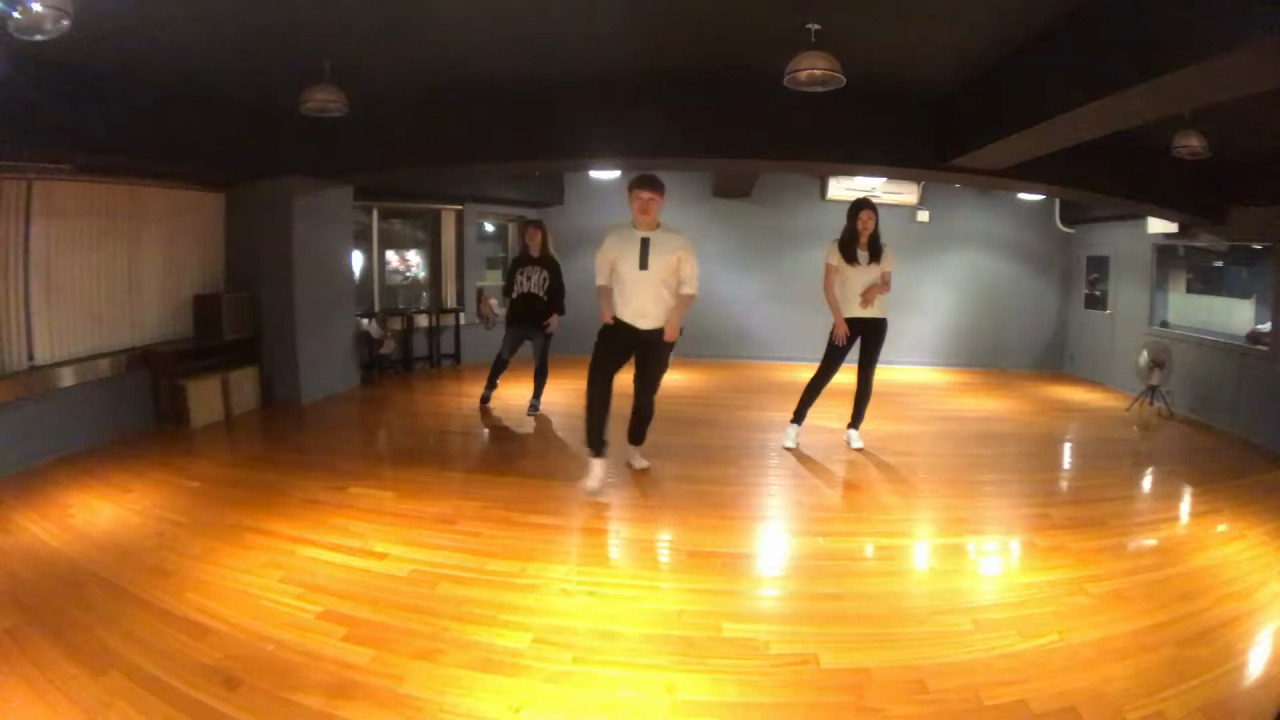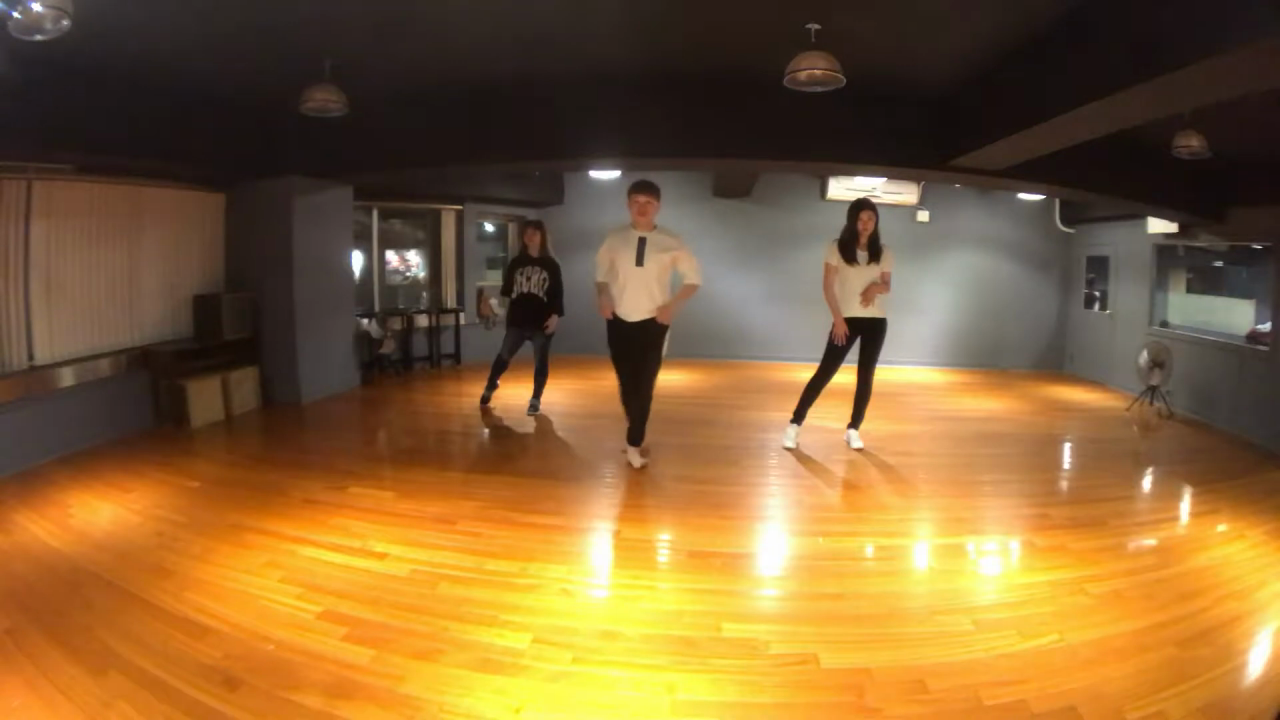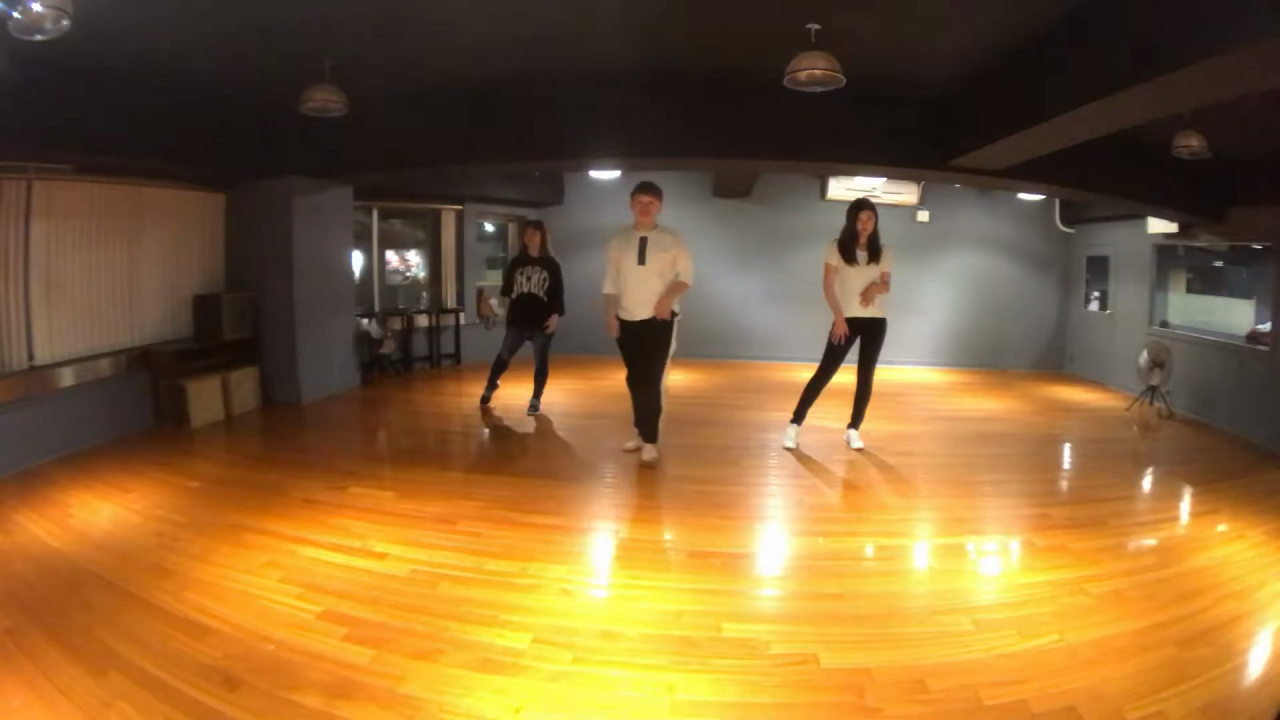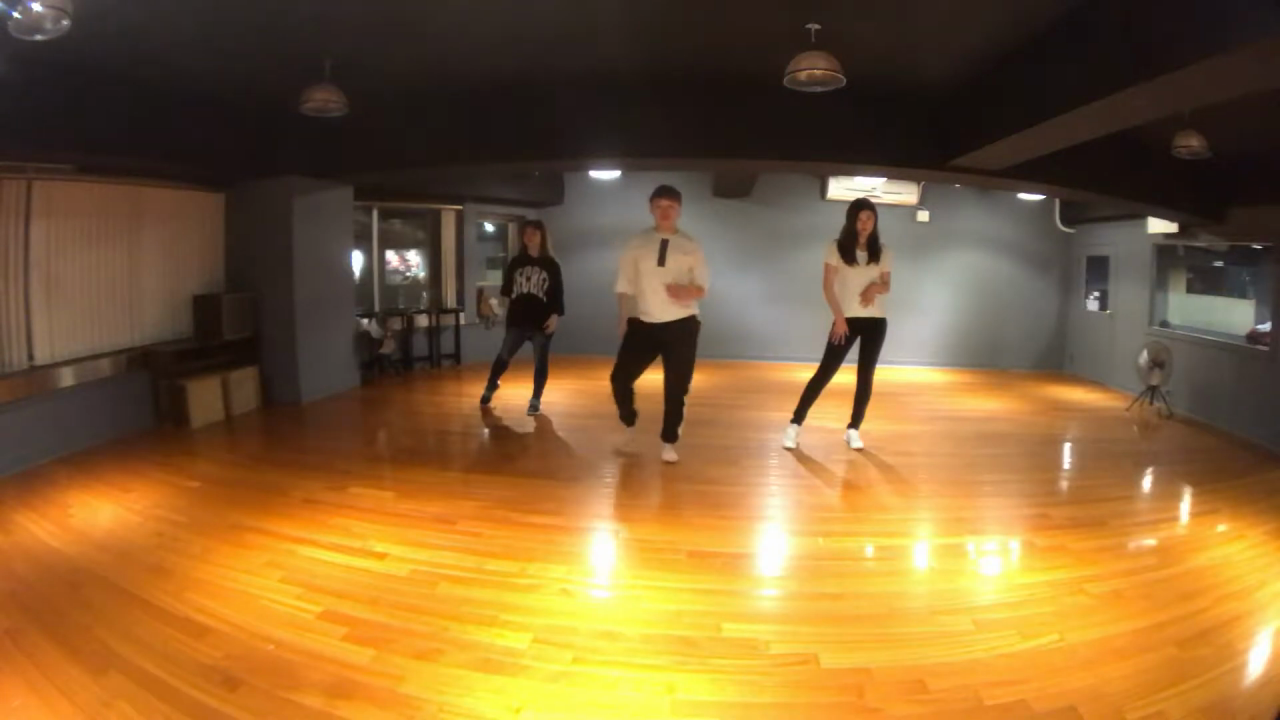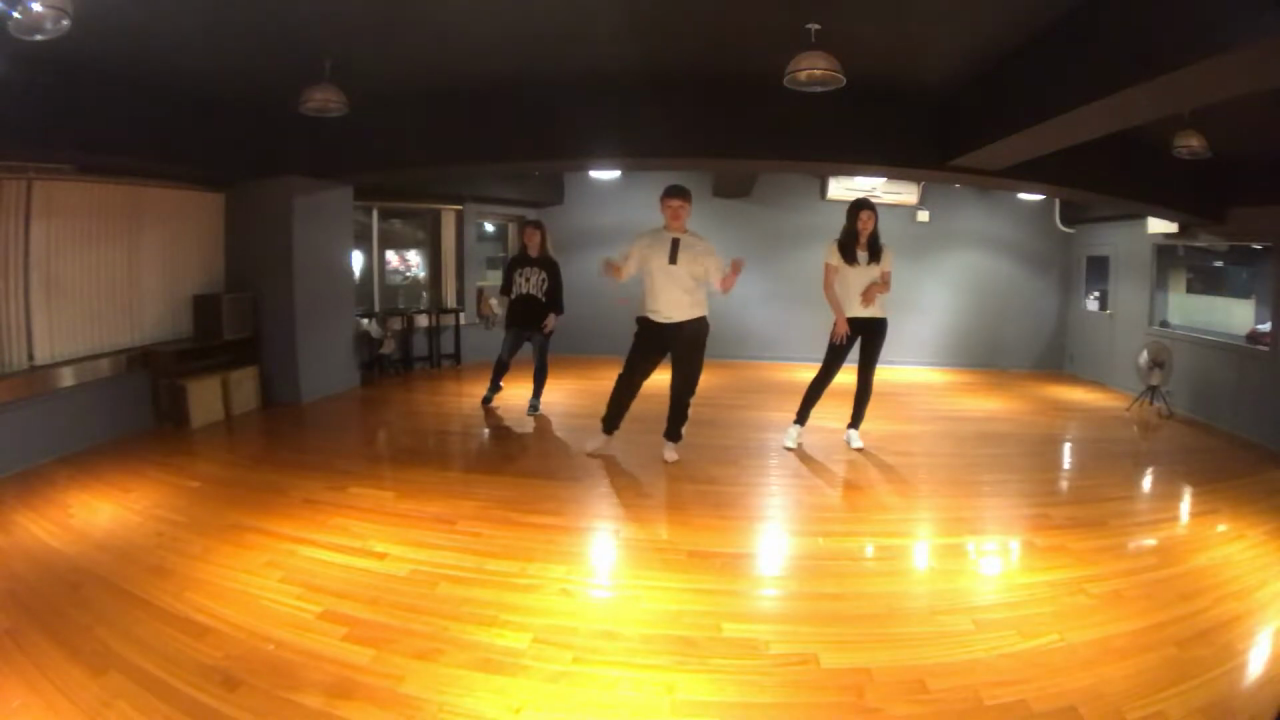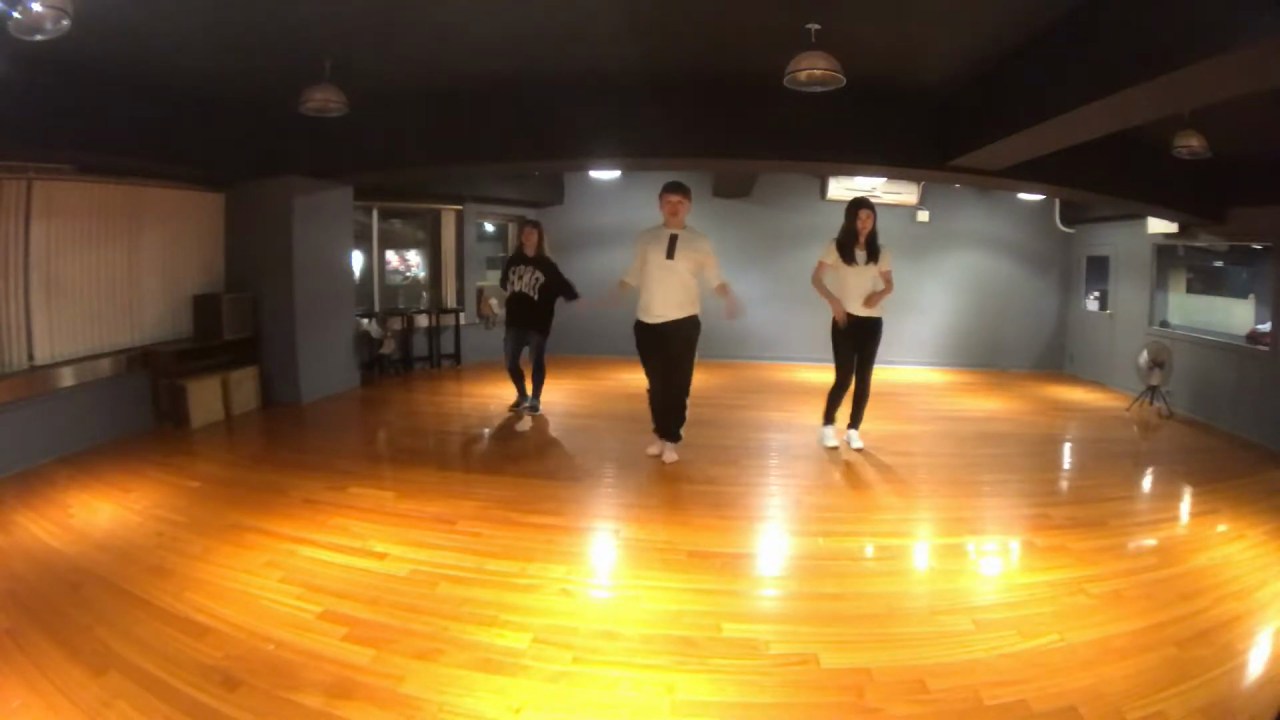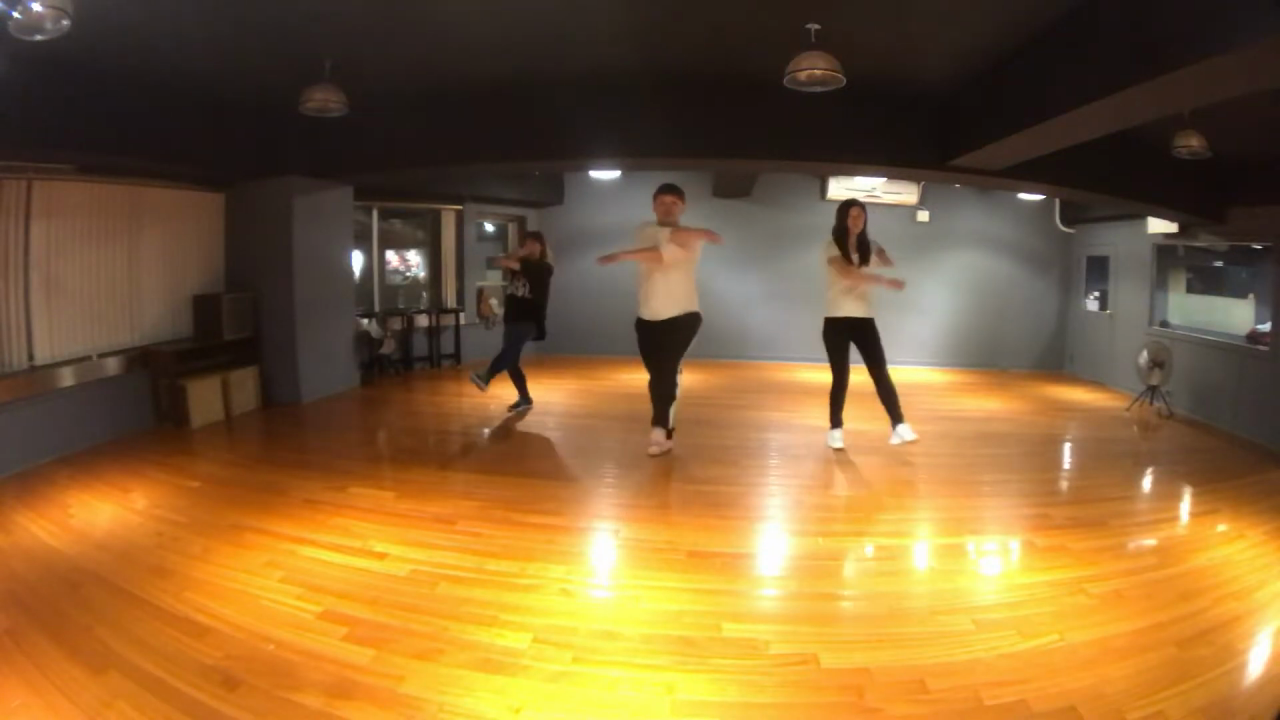
dt=0.4s
person 1, frame 1
left shoulder: (678, 244)
right shoulder: (615, 240)
left elbow: (689, 286)
right elbow: (602, 276)
left wrist: (675, 319)
right wrist: (604, 301)
left hip: (661, 329)
right hip: (620, 325)
left knee: (646, 393)
right knee: (599, 384)
left ankle: (635, 447)
right ankle: (597, 458)
person 1, frame 2
left shoulder: (671, 243)
right shoulder: (614, 240)
left elbow: (694, 278)
right elbow: (602, 273)
left wrist: (673, 306)
right wrist: (603, 296)
left hip: (653, 322)
right hip: (619, 321)
left knee: (643, 385)
right knee: (626, 383)
left ankle: (635, 445)
right ankle: (636, 436)
person 1, frame 3
left shoulder: (672, 240)
right shoulder: (619, 242)
left elbow: (685, 277)
right elbow: (610, 283)
left wrist: (668, 297)
right wrist: (611, 316)
left hip: (659, 319)
right hip: (627, 321)
left knee: (652, 380)
right knee: (635, 380)
left ankle: (650, 442)
right ankle: (643, 433)
person 1, frame 4
left shoulder: (691, 246)
right shoulder: (636, 244)
left elbow: (702, 286)
right elbow: (625, 284)
left wrist: (687, 290)
right wrist: (625, 318)
left hip: (681, 324)
right hip: (644, 323)
left knee: (676, 387)
right knee: (621, 377)
left ankle: (669, 441)
right ankle: (630, 424)
person 1, frame 5
left shoulder: (701, 246)
right shoulder: (646, 242)
left elbow: (722, 286)
right elbow: (623, 273)
left wrist: (734, 272)
right wrist: (611, 267)
left hip: (691, 325)
right hip: (654, 323)
left knee: (683, 388)
right knee: (630, 377)
left ankle: (670, 440)
right ankle: (606, 432)
person 1, frame 6
left shoulder: (699, 242)
right shoulder: (646, 238)
left elbow: (716, 279)
right elbow: (633, 277)
left wrist: (730, 300)
right wrist: (617, 293)
left hip: (682, 322)
right hip: (648, 322)
left knee: (678, 385)
right knee: (656, 384)
left ankle: (672, 442)
right ankle: (661, 436)
person 1, frame 7
left shoulder: (691, 239)
right shoulder: (647, 230)
left elbow: (663, 256)
right elbow: (670, 235)
left wrist: (620, 256)
right wrist: (703, 233)
left hip: (683, 316)
right hip: (649, 319)
left knee: (667, 369)
right knee: (658, 376)
left ankle: (661, 425)
right ankle: (664, 434)
person 2, frame 1
left shoulder: (883, 252)
right shoulder: (838, 248)
left elbow: (887, 285)
right elbow: (828, 286)
left wrist: (877, 288)
right wrist: (838, 318)
left hip: (876, 321)
right hip: (847, 319)
left knee: (866, 375)
right knee: (826, 372)
left ankle: (853, 429)
right ankle: (795, 425)
person 2, frame 2
left shoulder: (883, 252)
right shoulder: (837, 248)
left elbow: (887, 285)
right elbow: (828, 286)
left wrist: (877, 287)
right wrist: (837, 318)
left hip: (876, 321)
right hip: (846, 319)
left knee: (866, 375)
right knee: (825, 372)
left ankle: (853, 429)
right ankle: (794, 425)
person 2, frame 3
left shoulder: (882, 253)
right shoulder: (837, 248)
left elbow: (887, 285)
right elbow: (828, 286)
left wrist: (876, 287)
right wrist: (838, 317)
left hip: (875, 321)
right hip: (846, 319)
left knee: (865, 376)
right knee: (825, 372)
left ankle: (853, 429)
right ankle: (795, 425)
person 2, frame 4
left shoulder: (882, 252)
right shoulder: (837, 248)
left elbow: (887, 285)
right elbow: (828, 286)
left wrist: (876, 287)
right wrist: (838, 317)
left hip: (876, 321)
right hip: (846, 319)
left knee: (866, 376)
right knee: (825, 372)
left ankle: (853, 429)
right ankle: (795, 425)
person 2, frame 5
left shoulder: (882, 252)
right shoulder: (837, 248)
left elbow: (888, 285)
right elbow: (828, 286)
left wrist: (877, 287)
right wrist: (840, 317)
left hip: (876, 321)
right hip: (847, 320)
left knee: (866, 377)
right knee: (827, 372)
left ankle: (853, 429)
right ankle: (798, 425)
person 2, frame 6
left shoulder: (880, 252)
right shoulder: (836, 247)
left elbow: (888, 282)
right elbow: (817, 278)
left wrist: (881, 294)
right wrist: (832, 299)
left hip: (872, 321)
right hip: (844, 320)
left knee: (863, 377)
right knee: (844, 376)
left ankle: (853, 429)
right ankle: (828, 425)
person 2, frame 7
left shoulder: (870, 249)
right shoulder: (833, 248)
left elbow: (887, 263)
right elbow: (846, 273)
left wrist: (882, 258)
right wrist: (884, 281)
left hip: (864, 320)
right hip: (836, 321)
left knee: (879, 372)
right knee: (841, 379)
left ankle: (898, 425)
right ankle: (836, 429)
person 3, frame 1
left shoulder: (551, 264)
right shoulder: (518, 263)
left elbow: (559, 292)
right elbow: (508, 289)
left wrist: (556, 315)
left hip: (541, 321)
right hip: (517, 318)
left knee: (540, 360)
right knee: (504, 354)
left ankle: (535, 400)
right ankle: (489, 386)
person 3, frame 2
left shoulder: (551, 265)
right shoulder: (516, 263)
left elbow: (558, 293)
right elbow: (507, 289)
left wrist: (555, 316)
left hip: (542, 321)
right hip: (518, 319)
left knee: (541, 360)
right knee: (504, 355)
left ankle: (536, 400)
right ankle: (490, 386)
person 3, frame 3
left shoulder: (551, 265)
right shoulder: (516, 263)
left elbow: (558, 293)
right elbow: (507, 289)
left wrist: (556, 315)
left hip: (542, 321)
right hip: (518, 319)
left knee: (541, 360)
right knee: (504, 355)
left ankle: (536, 400)
right ankle: (490, 386)
person 3, frame 4
left shoulder: (551, 265)
right shoulder: (516, 263)
left elbow: (558, 293)
right elbow: (507, 289)
left wrist: (555, 315)
left hip: (542, 321)
right hip: (518, 319)
left knee: (541, 361)
right knee: (504, 355)
left ankle: (535, 400)
right ankle: (491, 386)
person 3, frame 5
left shoulder: (550, 265)
right shoulder: (515, 263)
left elbow: (557, 293)
right elbow: (506, 289)
left wrist: (554, 315)
left hip: (541, 321)
right hip: (517, 319)
left knee: (540, 361)
right knee: (505, 355)
left ankle: (535, 400)
right ankle: (493, 387)
person 3, frame 6
left shoulder: (545, 264)
right shoulder: (513, 260)
left elbow: (562, 284)
right elbow: (505, 283)
left wrist: (576, 299)
left hip: (536, 320)
right hip: (514, 319)
left knee: (537, 360)
right knee: (510, 360)
left ankle: (535, 399)
right ankle: (523, 396)
person 3, frame 7
left shoulder: (543, 268)
right shoulder: (520, 264)
left elbow: (524, 267)
right elbow: (506, 262)
left wrist: (510, 263)
right wrist: (524, 252)
left hip: (530, 320)
right hip: (513, 320)
left knee: (510, 348)
right knee: (511, 361)
left ankle: (485, 378)
right ankle: (525, 399)
